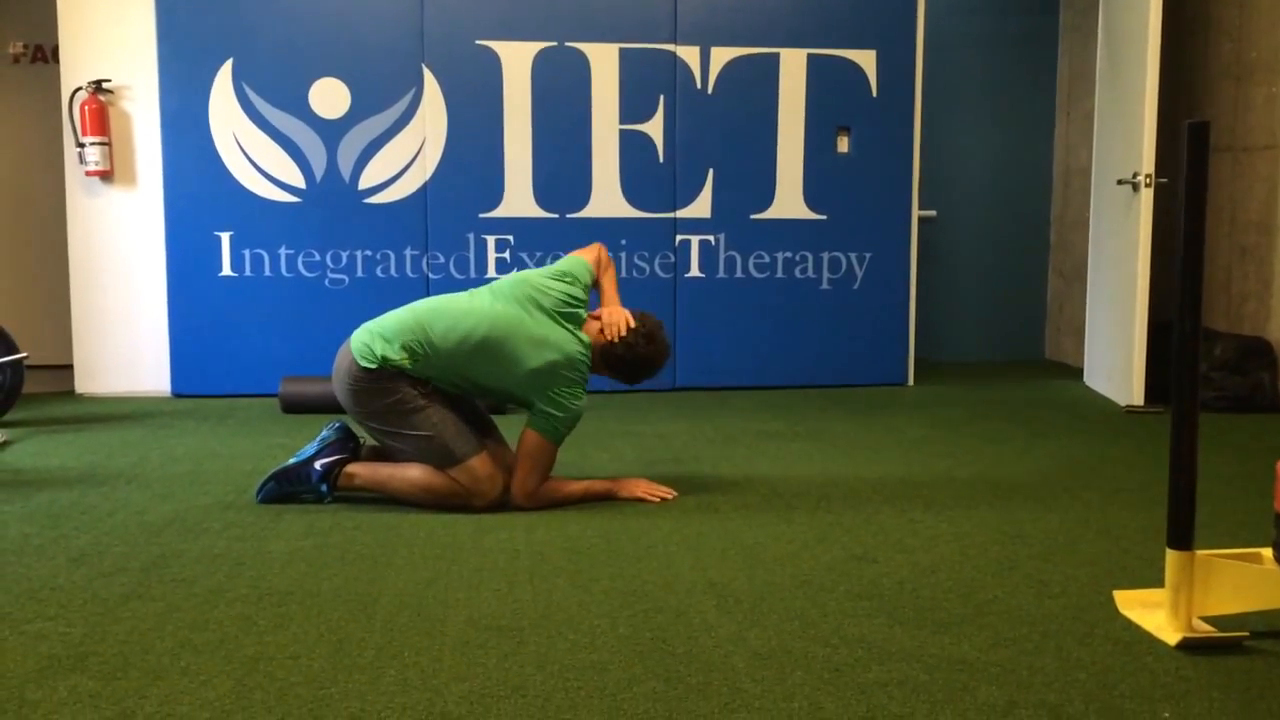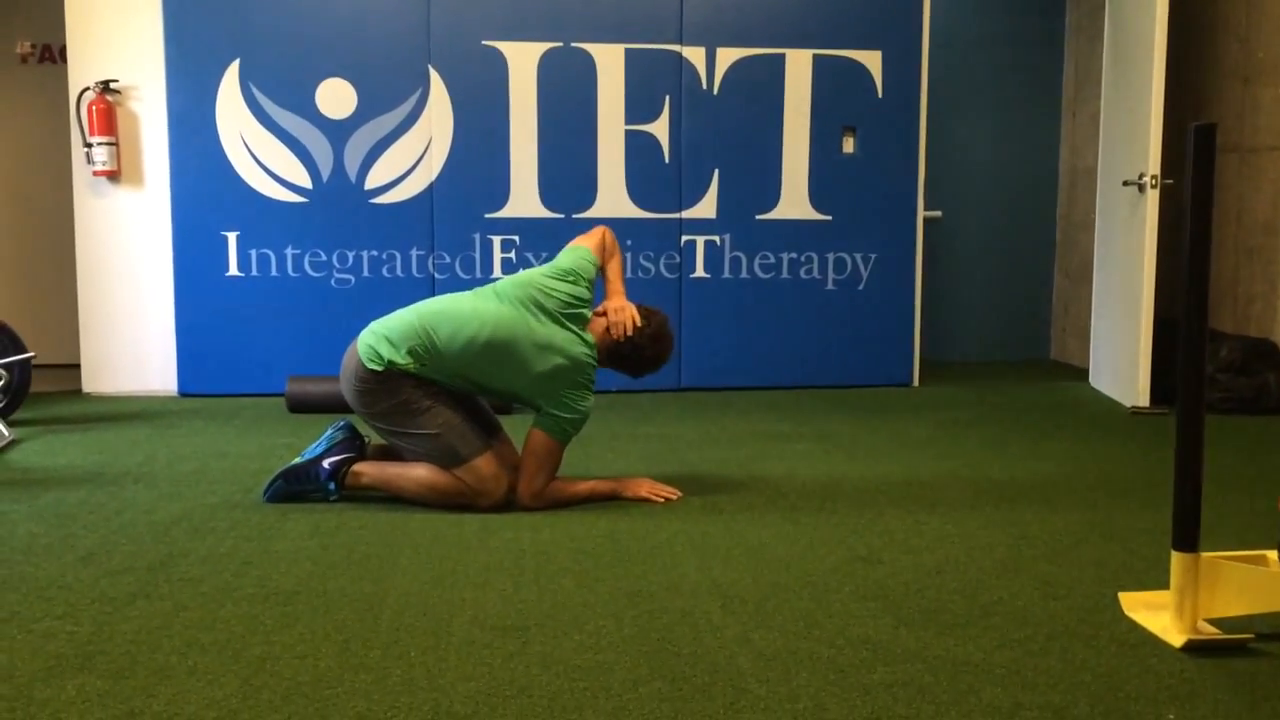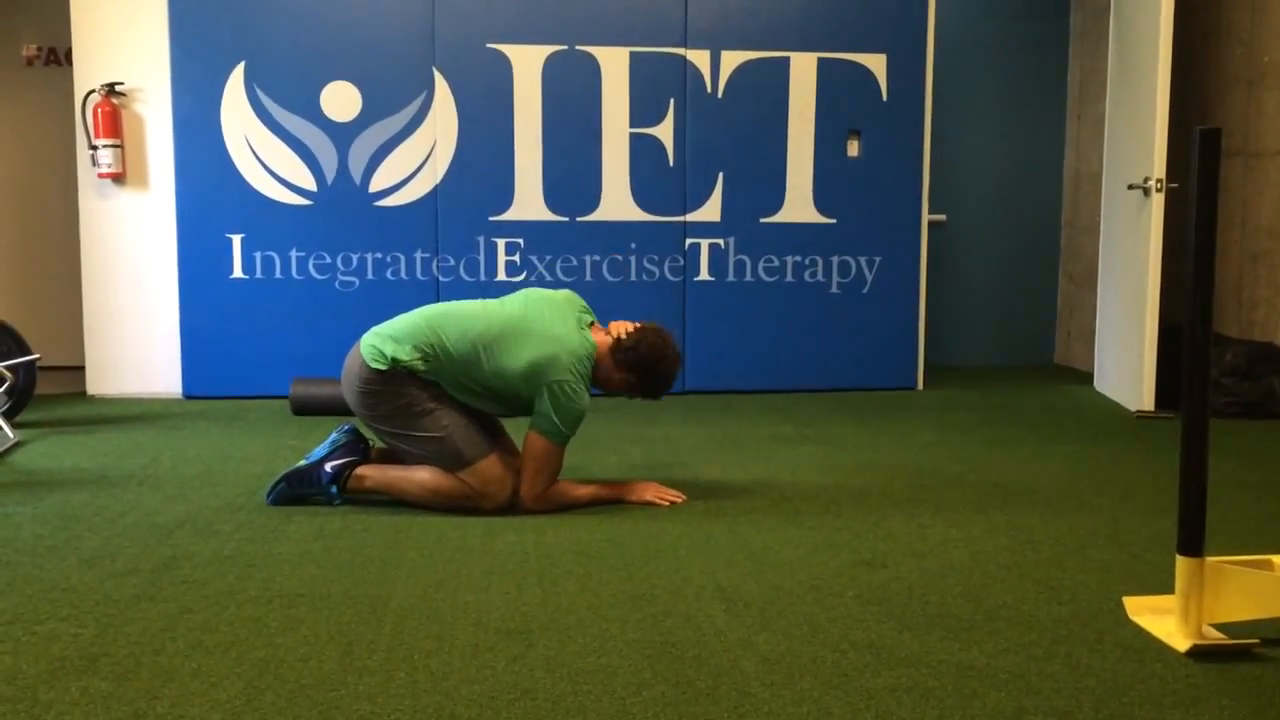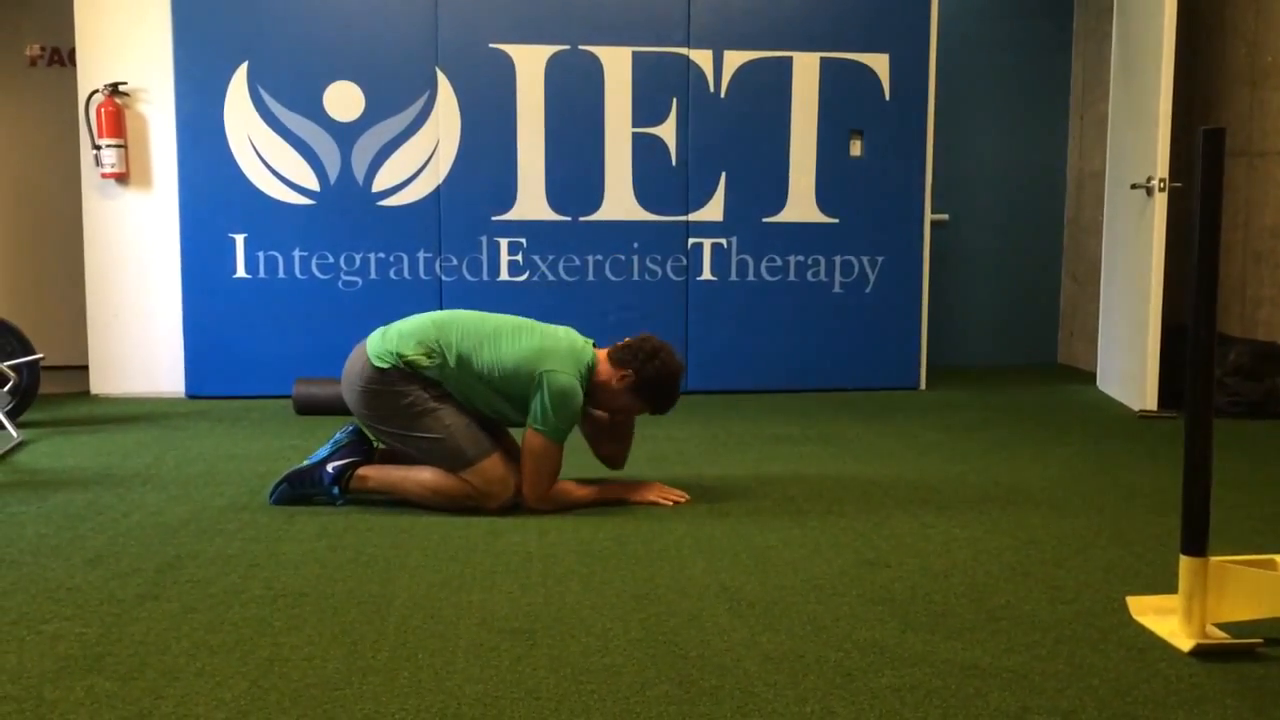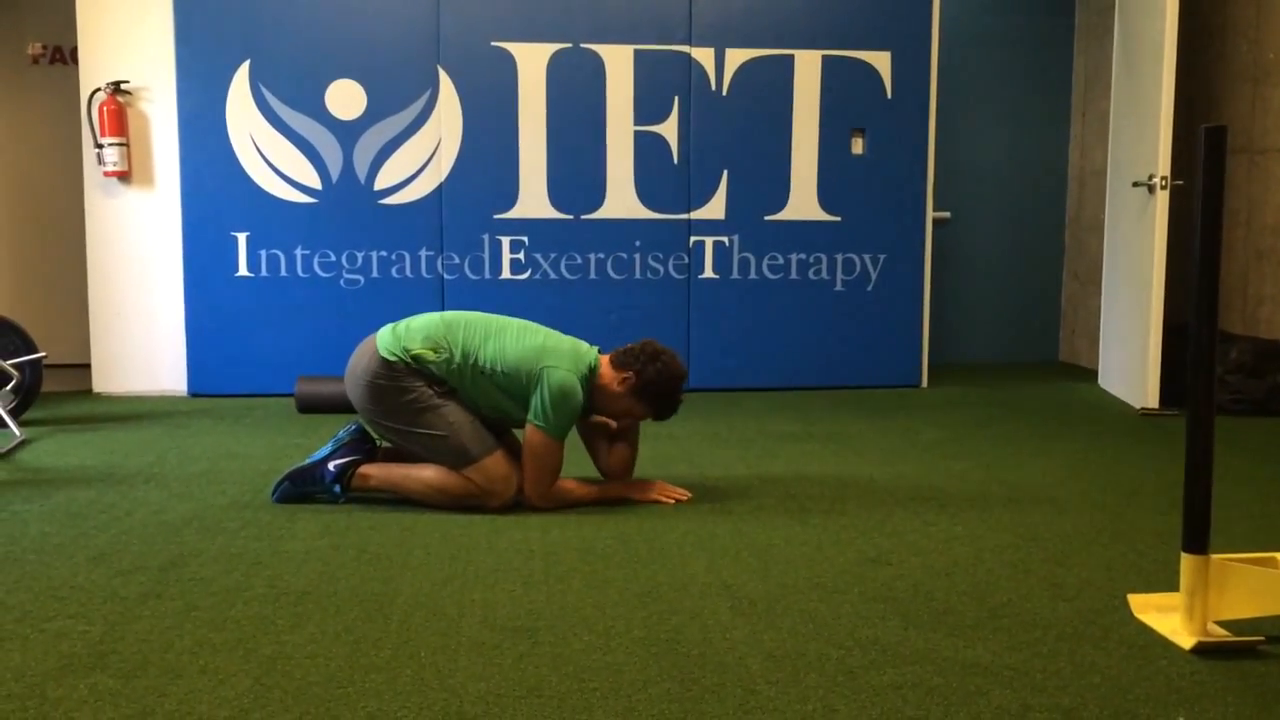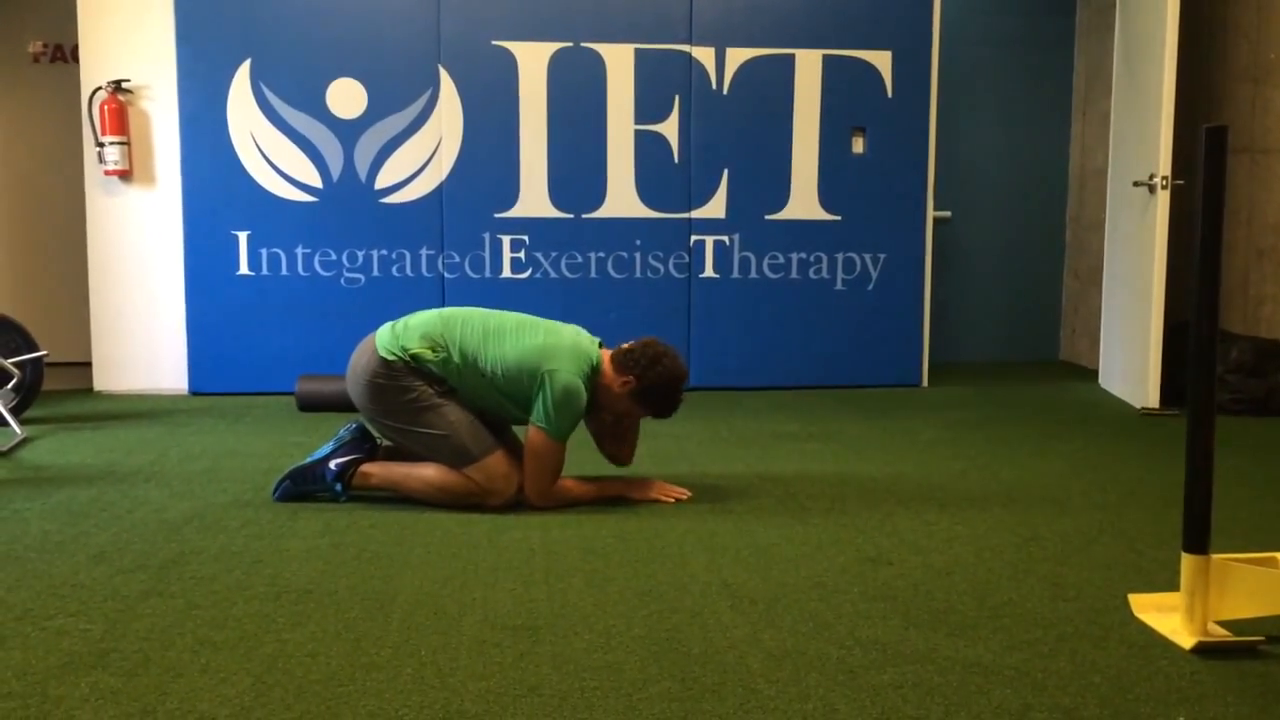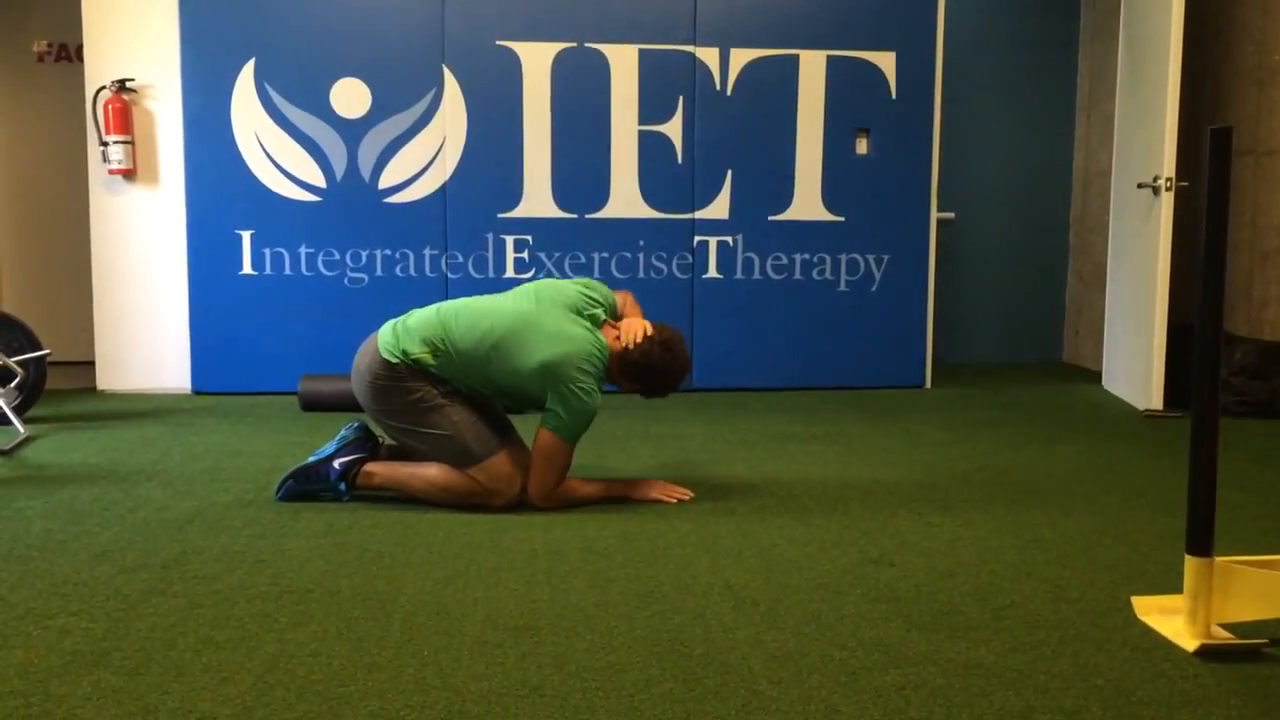
dt=0.4s
person 1, frame 1
left shoulder: (564, 288)
right shoulder: (565, 388)
left elbow: (599, 253)
right elbow: (524, 492)
left wrist: (612, 303)
right wrist: (614, 487)
left hip: (380, 348)
right hip: (374, 372)
left knee: (499, 465)
right knee: (485, 488)
left ankle: (355, 450)
right ankle: (335, 472)
person 1, frame 2
left shoulder: (569, 288)
right shoulder: (572, 388)
left elbow: (602, 234)
right elbow: (531, 492)
left wrist: (616, 294)
right wrist: (620, 487)
left hip: (386, 346)
right hip: (381, 373)
left knee: (504, 466)
right knee: (492, 488)
left ankle: (361, 450)
right ankle: (343, 472)
person 1, frame 3
left shoulder: (571, 305)
right shoulder: (567, 383)
left elbow: (598, 333)
right elbow: (533, 496)
left wrist: (617, 330)
right wrist: (623, 492)
left hip: (388, 353)
right hip: (383, 375)
left knee: (508, 467)
right knee: (496, 489)
left ankle: (364, 451)
right ankle: (346, 475)
person 1, frame 4
left shoulder: (577, 347)
right shoulder: (562, 381)
left elbow: (612, 456)
right elbow: (537, 494)
left wrist: (624, 408)
right wrist: (627, 492)
left hip: (393, 360)
right hip: (384, 375)
left knee: (509, 467)
right knee: (497, 489)
left ankle: (368, 452)
right ankle: (347, 476)
person 1, frame 5
left shoulder: (586, 368)
right shoulder: (563, 381)
left elbow: (614, 468)
right elbow: (539, 492)
left wrist: (630, 418)
right wrist: (630, 491)
left hip: (401, 360)
right hip: (388, 371)
left knee: (511, 465)
right knee: (499, 486)
left ankle: (370, 449)
right ankle: (349, 474)
person 1, frame 6
left shoulder: (586, 348)
right shoulder: (567, 382)
left elbow: (619, 453)
right elbow: (539, 491)
left wrist: (633, 396)
right wrist: (627, 488)
left hip: (401, 356)
right hip: (388, 371)
left knee: (510, 464)
right knee: (501, 485)
left ankle: (371, 448)
right ankle: (350, 472)
person 1, frame 7
left shoulder: (588, 297)
right shoulder: (578, 384)
left elbow: (625, 300)
right elbow: (542, 492)
left wrist: (635, 320)
right wrist: (629, 488)
left hip: (403, 347)
right hip: (392, 371)
left knee: (516, 464)
right knee: (504, 486)
left ankle: (375, 448)
right ankle: (354, 471)
